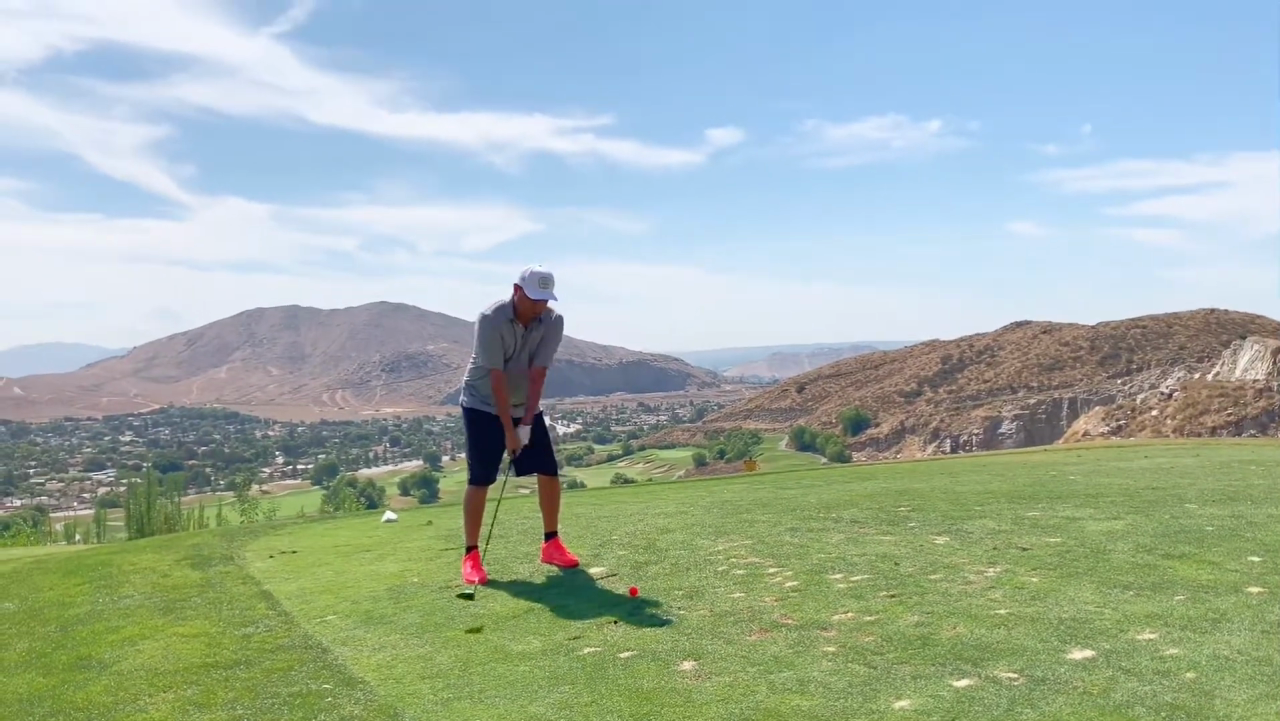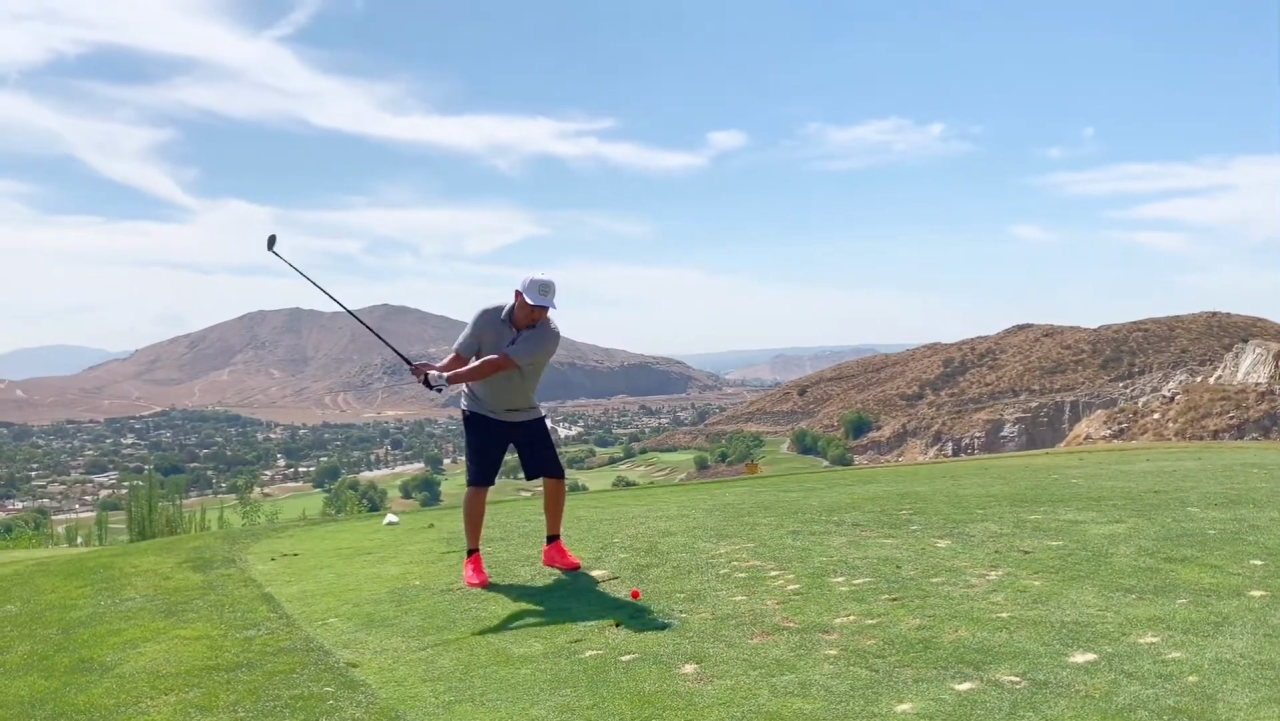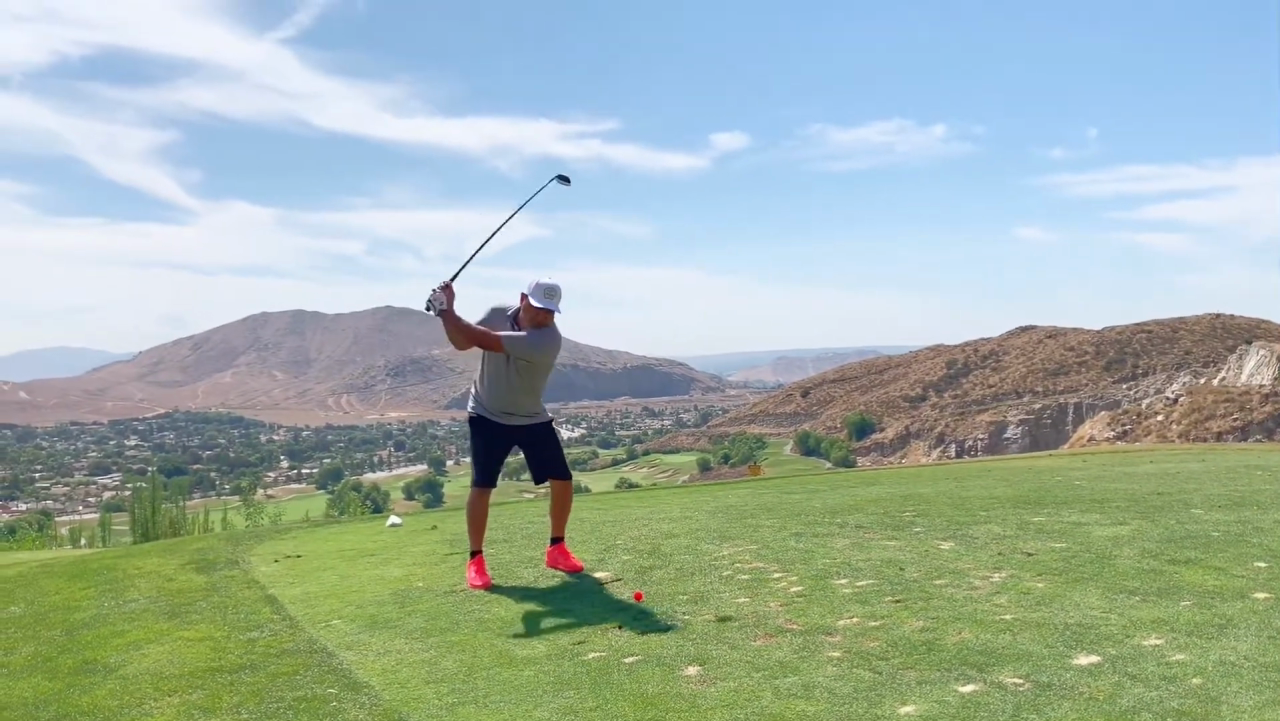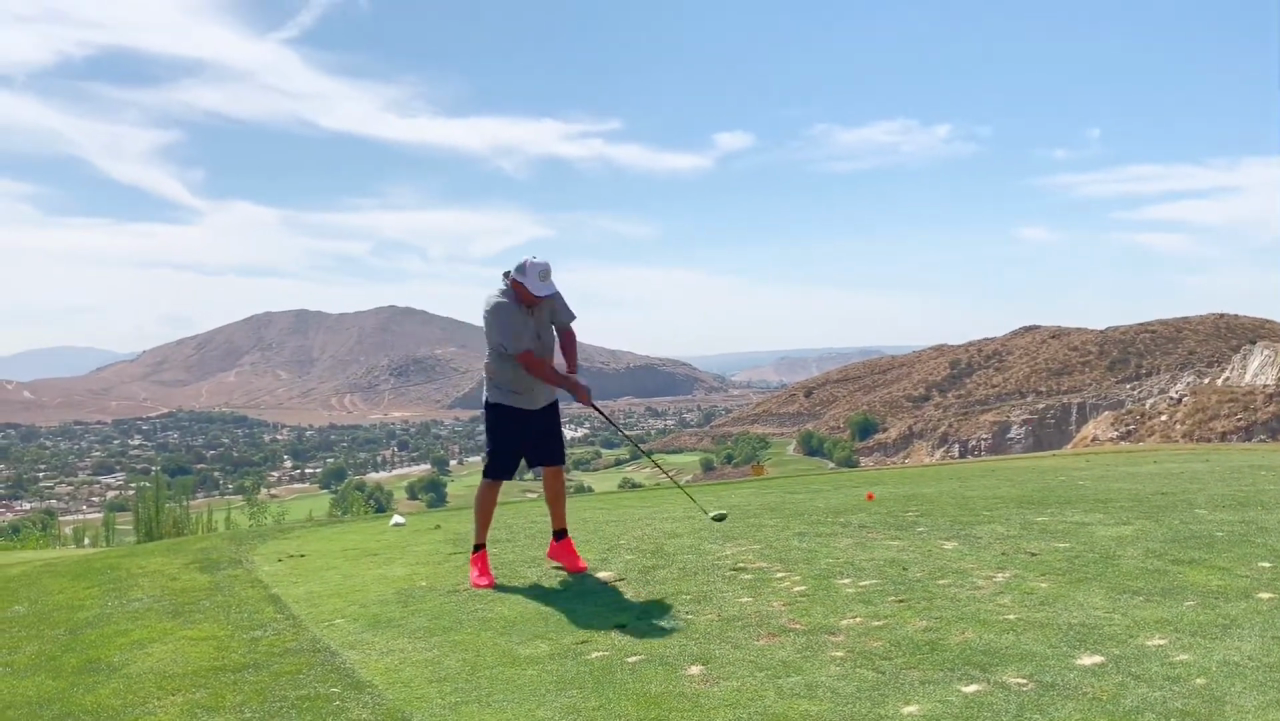
dt=0.3s
person 1, frame 1
left shoulder: (553, 322)
right shoulder: (491, 319)
left elbow: (538, 375)
right elbow: (494, 378)
left wrist: (527, 423)
right wrist: (507, 427)
left hip: (524, 408)
right hip: (482, 409)
left knee: (549, 472)
right knee: (480, 480)
left ankle: (551, 543)
right ankle: (471, 555)
person 1, frame 2
left shoulder: (547, 335)
right shoulder: (487, 317)
left elbow: (496, 364)
right elbow: (460, 356)
left wrist: (445, 380)
right wrist: (436, 369)
left hip: (525, 414)
right hip: (481, 412)
left knee: (555, 476)
right knee: (478, 483)
left ankle: (553, 546)
right ankle: (472, 557)
person 1, frame 3
left shoulder: (549, 338)
right shoulder: (498, 315)
left elbow: (488, 342)
right elbow: (462, 341)
left wrist: (449, 315)
right wrist: (448, 308)
left hip: (532, 419)
right hip: (487, 415)
left knee: (562, 480)
right knee: (482, 484)
left ankle: (556, 548)
right ankle: (476, 559)
person 1, frame 4
left shoulder: (550, 299)
right shoulder: (498, 306)
left elbow: (565, 331)
right elbow: (529, 360)
left wrist: (573, 373)
right wrist: (570, 386)
left hip: (543, 401)
right hip: (506, 405)
left knee: (553, 468)
right knee: (494, 476)
left ankle: (559, 542)
right ankle: (478, 555)
